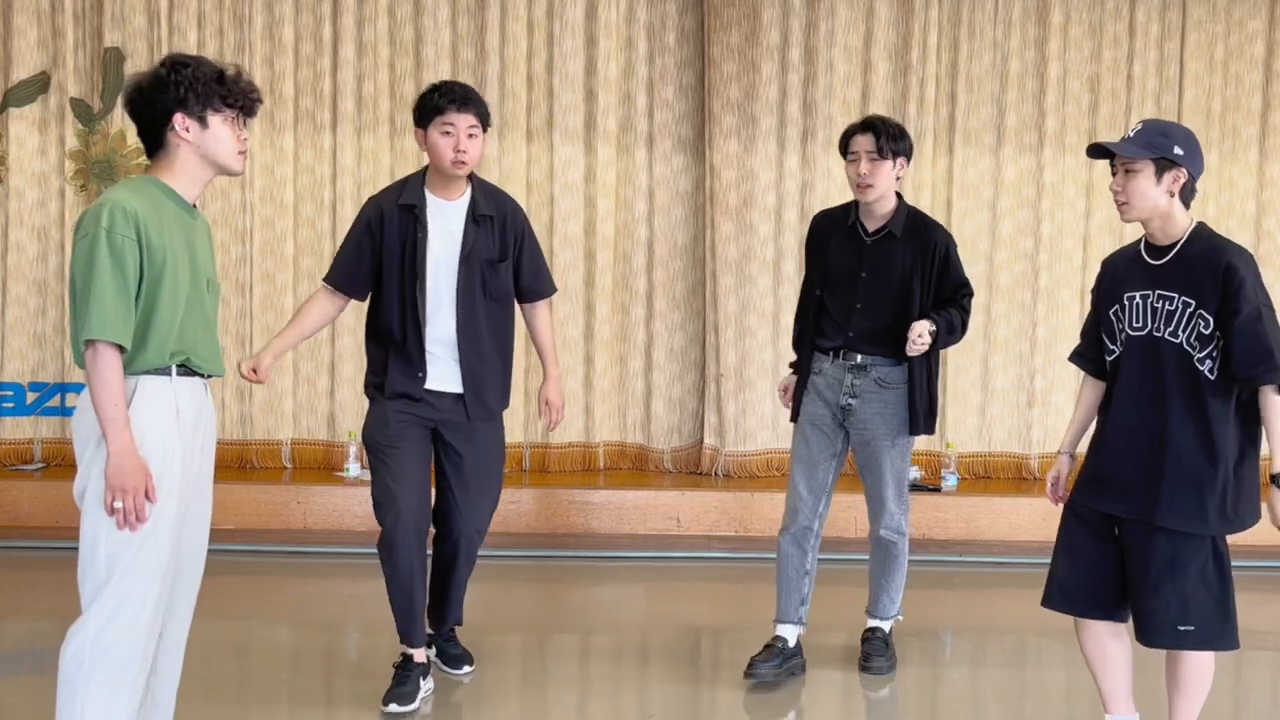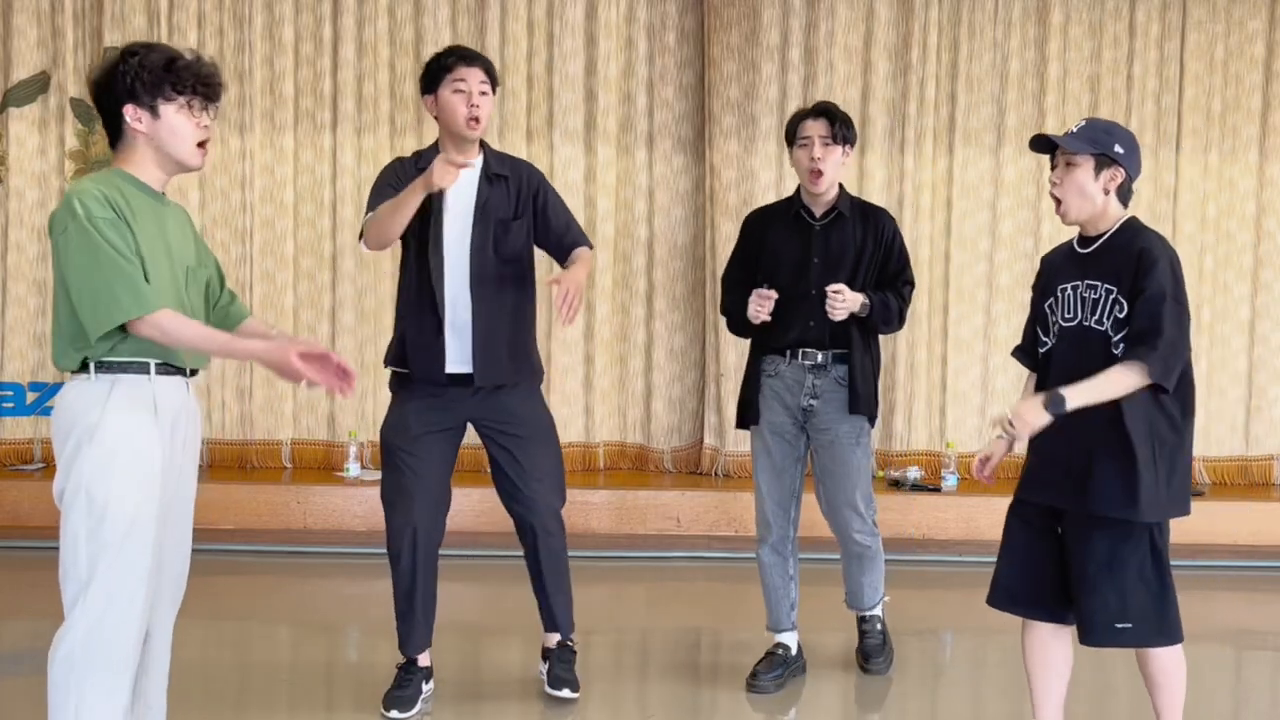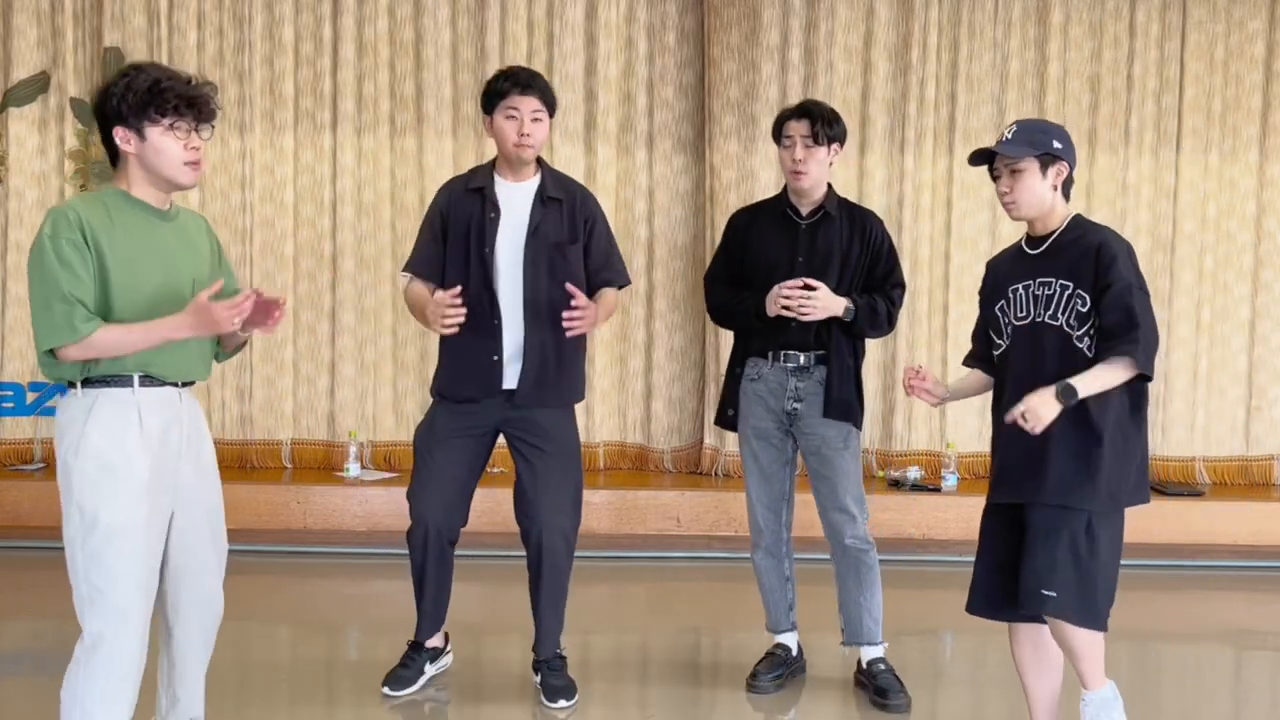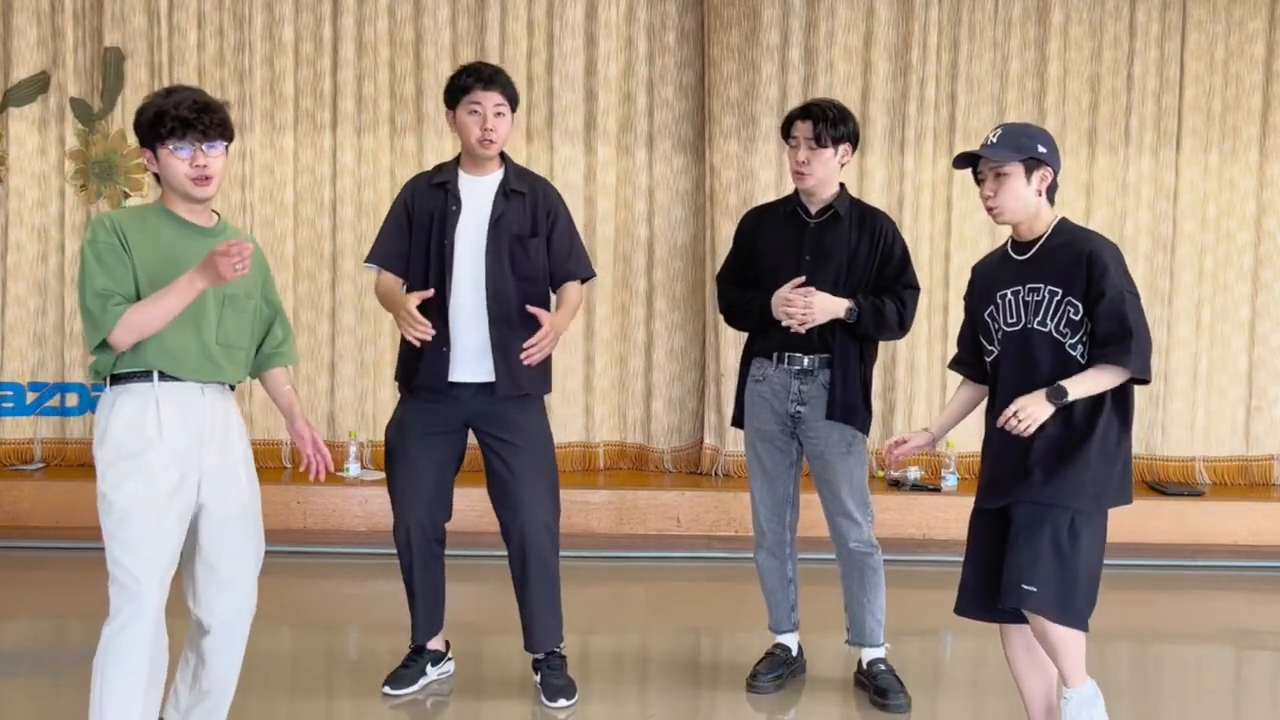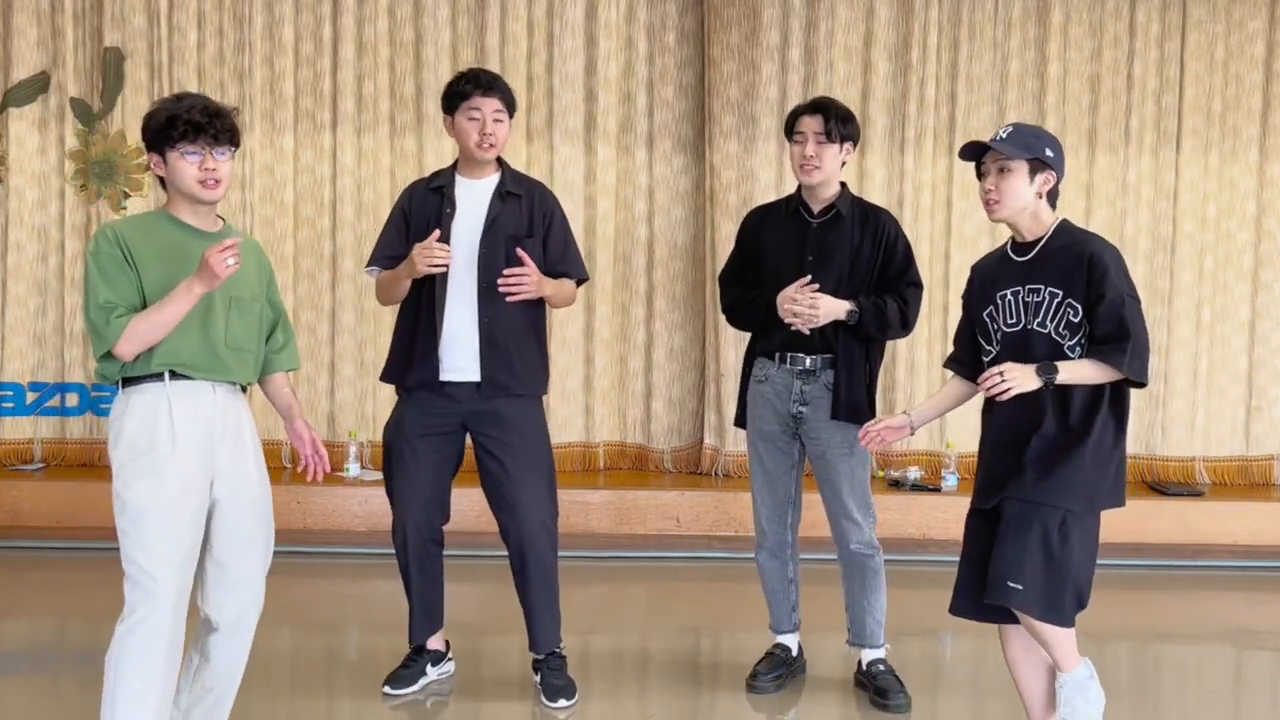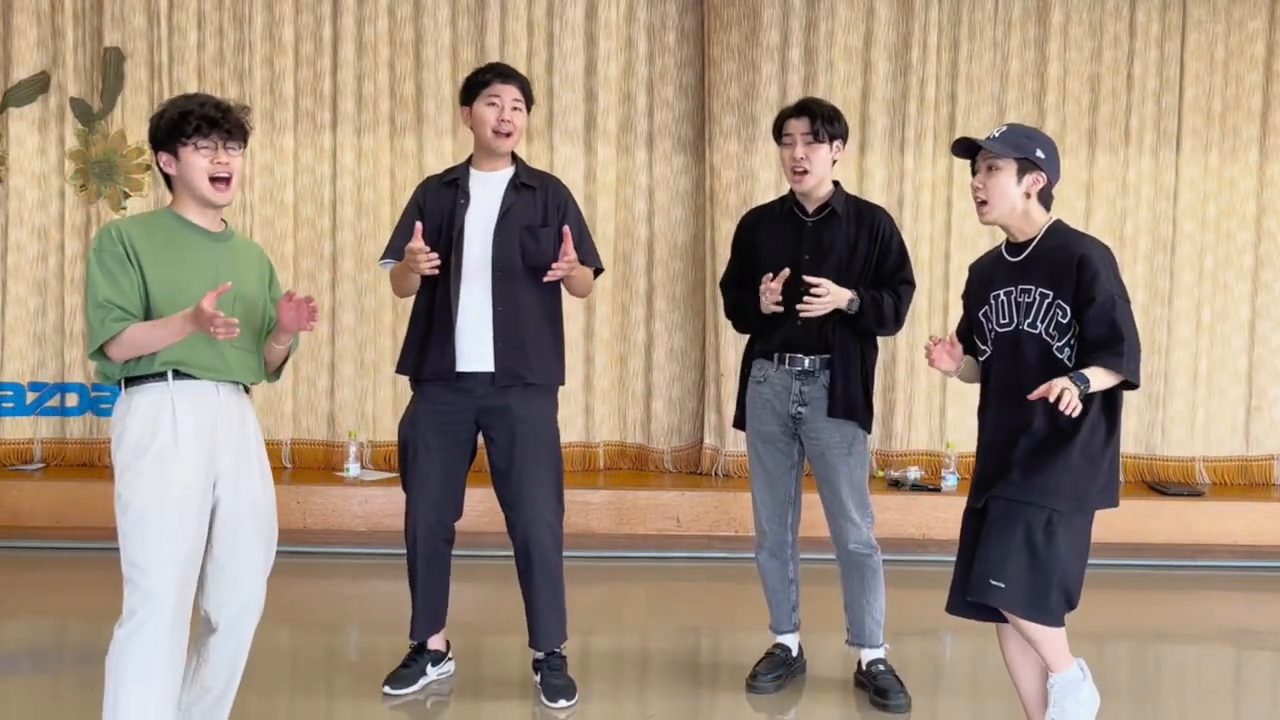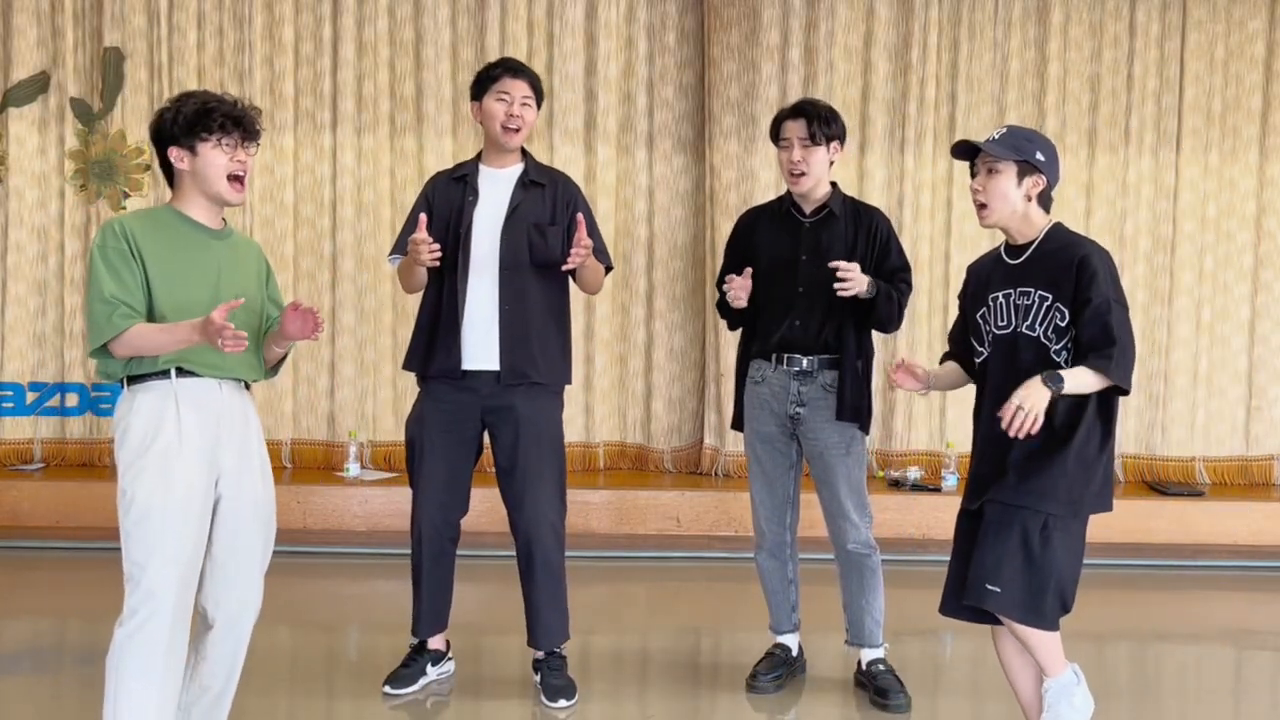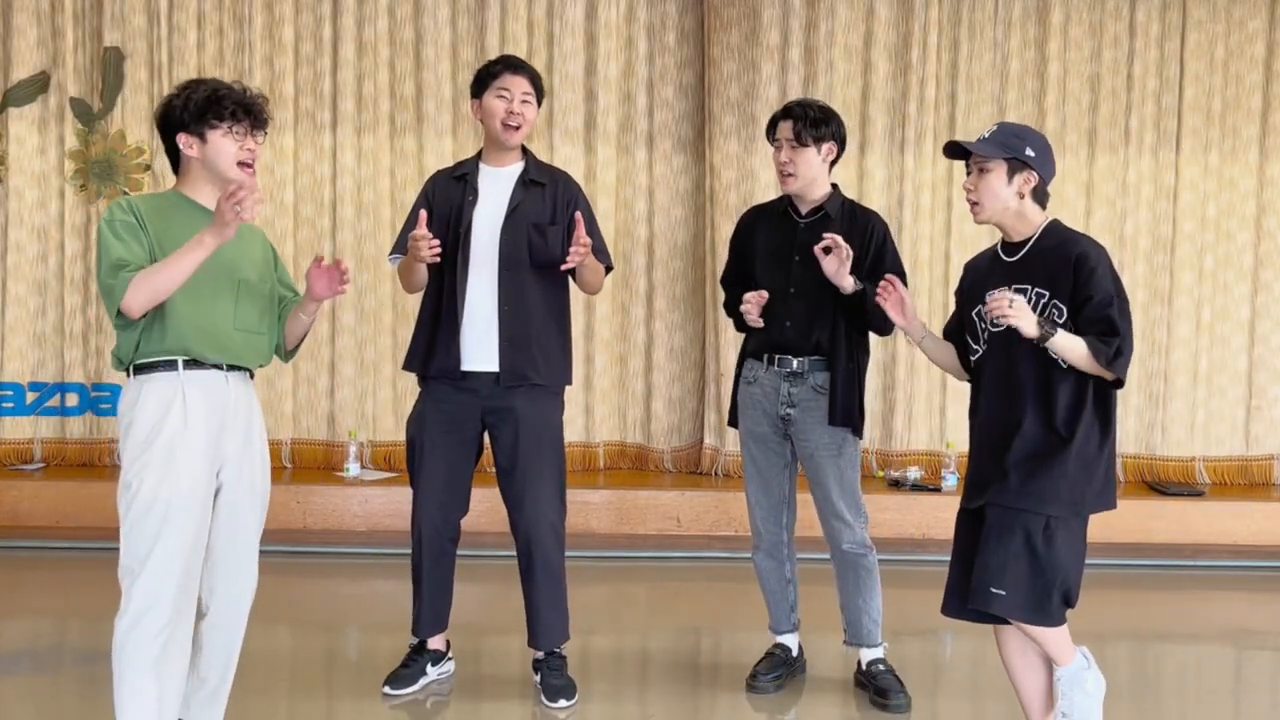
dt=0.5s
person 1, frame 1
left shoulder: (504, 214)
right shoulder: (385, 211)
left elbow: (535, 299)
right elbow: (336, 292)
left wrist: (551, 374)
right wrist: (274, 349)
left hip: (476, 397)
right hip: (400, 395)
left knee: (465, 525)
right knee: (402, 520)
left ankle: (443, 627)
right ankle: (414, 657)
person 1, frame 2
left shoulder: (522, 180)
right shoulder: (409, 174)
left elbow: (580, 254)
right elbow: (374, 237)
left wrist: (577, 276)
right wrist: (425, 184)
left hip: (507, 378)
right hip: (425, 382)
left knee: (540, 511)
right knee: (412, 523)
left ankle: (558, 641)
right ankle: (416, 662)
person 1, frame 3
left shoulder: (575, 202)
right shoulder: (457, 198)
left elbow: (612, 291)
right elbow: (415, 287)
left wrist: (595, 311)
right wrist: (429, 308)
left hip: (544, 395)
right hip: (464, 390)
left knee: (552, 527)
right knee: (430, 518)
left ankle: (549, 656)
right ankle: (429, 641)
person 1, frame 4
left shoulder: (538, 196)
right shoulder: (421, 193)
left elbow: (572, 280)
right elbow: (384, 279)
left wrist: (558, 322)
right wrist: (400, 303)
left hip: (511, 387)
right hip: (431, 385)
left knee: (533, 521)
right knee: (416, 519)
left ankle: (547, 654)
right ankle: (430, 647)
person 1, frame 5
left shoulder: (534, 200)
right shoulder: (419, 198)
left elbow: (570, 288)
right elbow: (384, 292)
left wrist: (540, 285)
right wrist: (410, 267)
left hip: (509, 389)
right hip: (428, 388)
left knee: (532, 521)
right knee: (413, 519)
left ankle: (548, 654)
right ankle: (429, 647)
person 1, frame 6
left shoulder: (548, 193)
right shoulder: (435, 192)
left elbow: (585, 284)
right elbow: (399, 286)
left wrist: (569, 268)
right wrist: (412, 265)
left hip: (522, 381)
right hip: (442, 379)
left knee: (537, 518)
right knee: (427, 515)
left ankle: (549, 654)
right ankle: (431, 646)
person 1, frame 7
left shoulder: (557, 190)
right shoulder: (444, 188)
left elbow: (594, 283)
right elbow: (409, 283)
left wrist: (583, 260)
right wrist: (415, 258)
left hip: (528, 381)
right hip: (448, 377)
left knee: (539, 519)
right knee: (432, 514)
left ankle: (549, 654)
right ankle: (431, 645)
person 1, frame 8
left shoulder: (558, 190)
right shoulder: (444, 187)
left elbow: (595, 283)
right elbow: (409, 282)
left wrist: (583, 260)
right wrist: (416, 257)
left hip: (529, 381)
right hip: (448, 377)
left knee: (539, 519)
right knee: (432, 514)
left ankle: (549, 654)
right ankle: (431, 646)
person 2, frame 1
left shoulder: (194, 221)
right shoulder: (121, 211)
right elbow: (101, 340)
right wrist: (121, 448)
left hip: (193, 412)
right hip: (140, 412)
left knee: (171, 599)
right knee: (123, 603)
person 2, frame 2
left shoulder: (173, 216)
right shoulder: (88, 203)
left elbow: (222, 317)
right elbow: (142, 316)
left wrist: (292, 351)
right wrist: (262, 352)
left hip: (173, 407)
right hip: (113, 407)
left knee: (157, 597)
right knee: (107, 604)
person 2, frame 3
left shoulder: (197, 230)
right shoulder: (73, 223)
left elbow: (216, 344)
right elbow: (71, 341)
left wrist: (247, 320)
right wrist: (184, 322)
left hip: (185, 418)
right hip: (111, 422)
left knee: (198, 599)
right knee: (117, 612)
person 2, frame 4
left shoulder: (243, 246)
right shoulder: (115, 230)
left elbow: (267, 348)
right elbow: (119, 331)
left wrist: (297, 418)
right wrist: (200, 277)
left hip: (221, 419)
right hip: (143, 416)
left knee: (232, 596)
right knee: (140, 597)
person 2, frame 5
left shoulder: (249, 252)
right shoulder: (120, 239)
left elbow: (269, 351)
right elbow: (123, 342)
left wrist: (295, 418)
right wrist: (198, 282)
left hip: (233, 420)
right hip: (158, 415)
left knee: (239, 596)
right knee: (158, 594)
person 2, frame 6
left shoulder: (252, 256)
right shoulder: (124, 237)
right elbow: (116, 342)
left wrist: (284, 333)
right wrist: (190, 321)
left hip: (237, 420)
right hip: (161, 414)
left knee: (241, 596)
right knee: (159, 593)
person 2, frame 7
left shoulder: (249, 253)
right shoulder: (127, 233)
right elbow: (118, 336)
left wrist: (285, 336)
right wrist: (199, 331)
left hip: (238, 417)
right hip: (164, 412)
left knee: (238, 594)
right knee: (160, 591)
person 2, frame 8
left shoulder: (256, 240)
right shoulder: (133, 214)
left elbow: (283, 338)
right elbow: (133, 298)
left wrist: (313, 300)
right wrist: (213, 234)
left hip: (240, 405)
right hip: (169, 399)
left knee: (231, 584)
right knee: (160, 582)
person 3, frame 1
left shoulder: (929, 238)
right shoulder: (825, 228)
left elbow: (958, 307)
left wrist: (931, 329)
right wrist: (799, 366)
left hip: (888, 385)
right hip: (824, 379)
left knee: (888, 517)
right knee: (801, 513)
left ankle: (879, 627)
right ankle: (788, 637)
person 3, frame 2
left shoulder: (874, 224)
right shoulder: (763, 224)
left elbow: (899, 303)
right elbow: (730, 298)
left wrist: (861, 303)
right wrist: (749, 309)
left hip: (842, 382)
right hip: (776, 381)
left knee: (853, 517)
right knee: (775, 521)
left ankle: (869, 614)
right ankle: (785, 642)
person 3, frame 3
left shoulder: (862, 226)
right shoulder: (748, 223)
left elbow: (888, 307)
right elbow: (717, 299)
left wrist: (841, 306)
right wrist: (763, 304)
left hip: (828, 386)
right hip: (760, 382)
left knee: (849, 527)
right knee: (767, 524)
left ankle: (871, 658)
right ankle: (785, 643)
person 3, frame 4
left shoulder: (873, 227)
right shoulder: (760, 222)
left elbow: (901, 310)
right elbow: (729, 299)
left wrist: (842, 308)
right wrist: (769, 305)
left hip: (834, 388)
right hip: (767, 383)
left knee: (854, 528)
right knee: (771, 524)
left ankle: (872, 657)
right ankle: (786, 644)
person 3, frame 5
left shoulder: (876, 226)
right shoulder: (762, 223)
left elbow: (904, 309)
right elbow: (731, 300)
left wrist: (844, 309)
right wrist: (775, 304)
left hip: (837, 388)
right hip: (770, 384)
left knee: (855, 530)
right knee: (772, 525)
left ankle: (872, 657)
right ankle: (786, 644)
person 3, frame 6
left shoulder: (870, 222)
right shoulder: (758, 224)
left elbow: (897, 307)
right elbow: (732, 305)
left wrist: (848, 300)
right wrist: (758, 304)
left hip: (835, 387)
right hip: (768, 384)
left knee: (854, 529)
right knee: (772, 525)
left ankle: (871, 657)
right ankle: (786, 644)
person 3, frame 7
left shoulder: (867, 223)
right shoulder: (755, 224)
left elbow: (896, 308)
right elbow: (731, 310)
left wrist: (866, 288)
right wrist: (734, 301)
left hip: (833, 388)
right hip: (766, 385)
left knee: (853, 530)
right knee: (771, 526)
left ankle: (871, 657)
right ankle: (786, 644)
person 3, frame 8
left shoulder: (862, 226)
right shoulder: (755, 223)
left elbow: (890, 313)
right elbow: (731, 293)
left wrist: (848, 284)
right wrist: (743, 309)
left hip: (825, 389)
right hip: (759, 385)
left knee: (847, 528)
right knee: (768, 525)
left ankle: (871, 657)
right ankle: (785, 644)
person 4, frame 1
left shoulder: (1227, 267)
right shoulder: (1117, 269)
right wrist: (1067, 448)
left hip: (1191, 479)
right hip: (1111, 473)
left knee: (1185, 618)
right knee: (1090, 601)
person 4, frame 2
left shoulder: (1148, 255)
right shoulder: (1054, 264)
left elbow: (1151, 364)
left wrist: (1056, 402)
right wrist: (1007, 434)
left hip: (1125, 470)
right hip: (1053, 468)
left knee: (1138, 610)
right knee: (1041, 601)
person 4, frame 3
left shoulder: (1104, 251)
right shoulder: (1002, 269)
left elbow: (1136, 354)
left wrist: (1062, 393)
right wrist: (942, 390)
left hip: (1086, 463)
right hip: (1017, 465)
left knee: (1058, 592)
right knee: (1019, 601)
person 4, frame 4
left shoulder: (1093, 256)
right shoulder: (988, 273)
left elbow: (1128, 357)
left wrist: (1054, 395)
right wrist: (933, 433)
left hip: (1074, 460)
right hip: (1005, 462)
left knee: (1042, 589)
right knee: (1006, 602)
person 4, frame 5
left shoulder: (1093, 258)
right shoulder: (987, 272)
left elbow: (1125, 358)
left wrist: (1042, 372)
right wrist: (912, 419)
left hip: (1071, 460)
right hip: (1003, 460)
left knee: (1027, 585)
right knee: (1002, 602)
person 4, frame 6
left shoulder: (1086, 259)
right shoulder: (985, 271)
left elbow: (1120, 359)
left wrist: (1078, 382)
right wrist: (956, 365)
left hip: (1065, 460)
right hip: (999, 458)
left knee: (1013, 585)
right knee: (1004, 602)
person 4, frame 7
left shoulder: (1084, 261)
right shoulder: (982, 273)
left elbow: (1113, 364)
left wrist: (1049, 384)
right wrist: (929, 379)
left hip: (1060, 463)
right hip: (995, 462)
left knee: (1011, 590)
right knee: (997, 605)
person 4, frame 8
left shoulder: (1081, 257)
right shoulder: (980, 271)
left elbow: (1111, 357)
left wrist: (1040, 327)
right wrist: (912, 326)
left hip: (1057, 462)
right hip: (994, 461)
left knee: (1014, 592)
right knee: (997, 605)
left ankle: (1076, 671)
